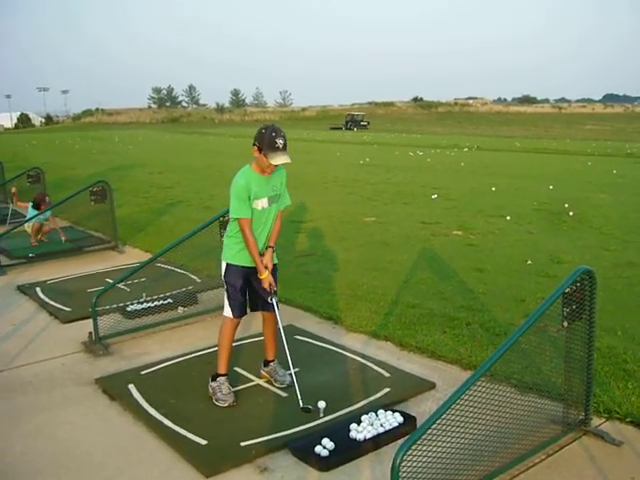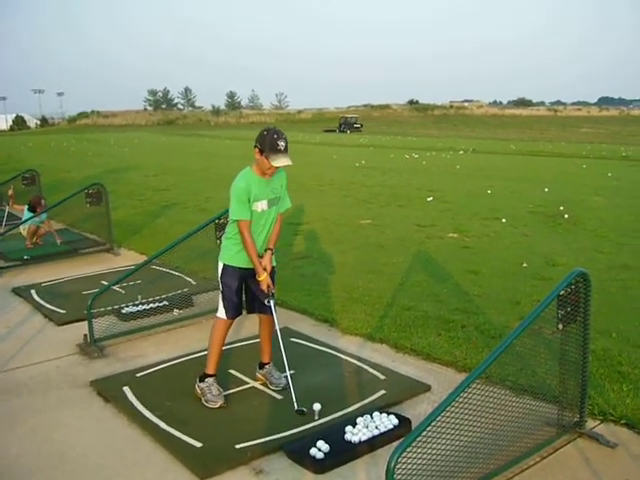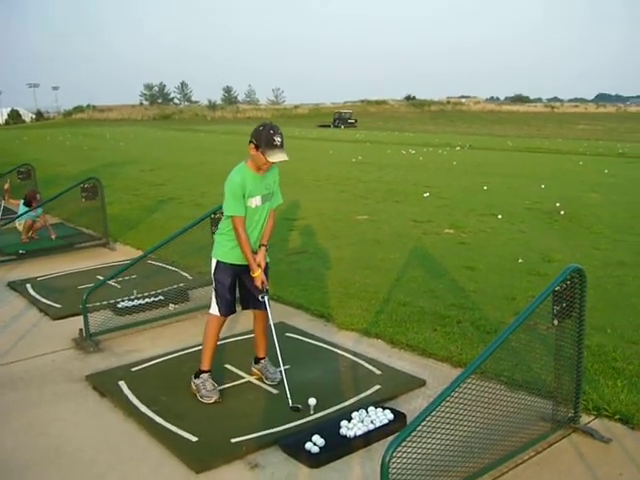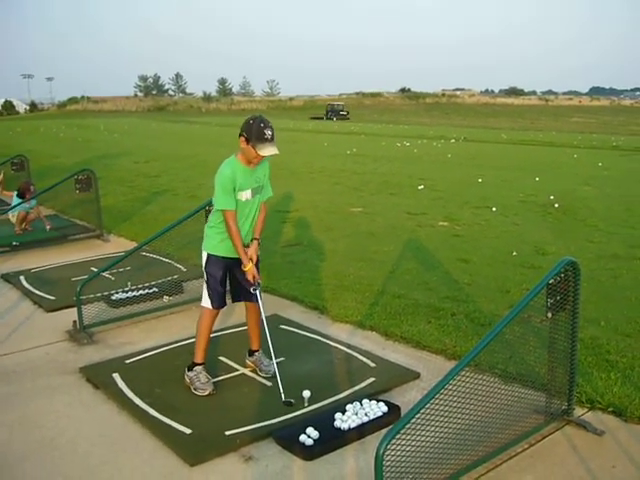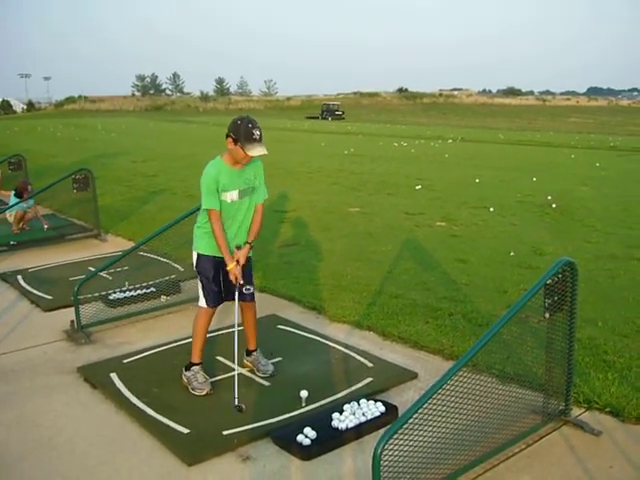
dt=0.2s
person 1, frame 1
left shoulder: (280, 174)
right shoulder: (242, 182)
right elbow: (246, 230)
left wrist: (270, 251)
right wrist: (260, 269)
left hip: (265, 256)
right hip: (238, 259)
left knee: (270, 310)
right knee: (233, 316)
left ankle: (270, 364)
right ankle: (219, 378)
person 1, frame 2
left shoulder: (280, 177)
right shoulder: (243, 184)
right elbow: (245, 232)
left wrist: (269, 253)
right wrist: (259, 271)
left hip: (263, 258)
right hip: (235, 260)
left knee: (267, 313)
right knee: (226, 316)
left ankle: (265, 366)
right ankle: (207, 378)
person 1, frame 3
left shoulder: (273, 172)
right shoulder: (237, 179)
right elbow: (239, 228)
left wrist: (263, 250)
right wrist: (254, 268)
left hip: (256, 254)
right hip: (229, 256)
left knee: (261, 308)
right knee: (220, 313)
left ankle: (260, 362)
right ankle: (202, 375)
person 1, frame 4
left shoulder: (263, 165)
right shoulder: (227, 173)
right elbow: (230, 222)
left wrist: (255, 243)
right wrist: (245, 262)
left hip: (247, 247)
right hip: (219, 249)
left knee: (253, 300)
right knee: (212, 306)
left ankle: (254, 354)
right ankle: (196, 368)
person 1, frame 5
left shoulder: (255, 167)
right shoulder: (212, 172)
left elbow: (258, 207)
right elbow: (214, 220)
left wrist: (247, 247)
right wrist: (228, 261)
left hip: (239, 247)
right hip: (210, 249)
left knee: (248, 300)
right knee: (208, 306)
left ankle: (252, 353)
right ankle: (193, 367)
